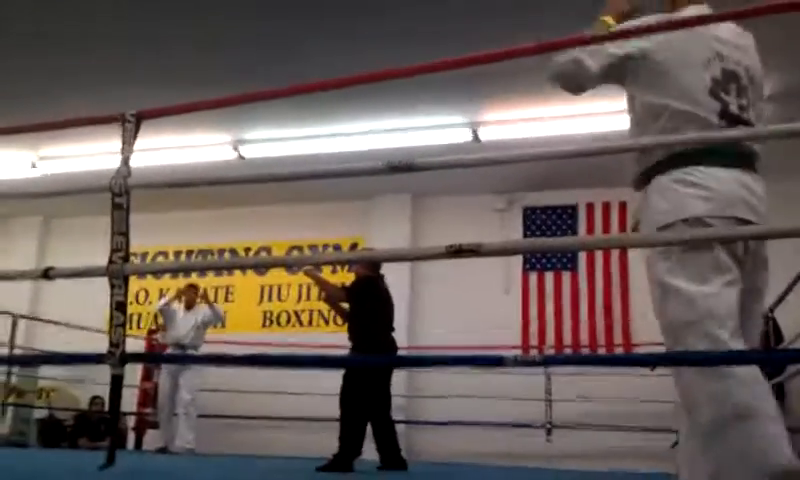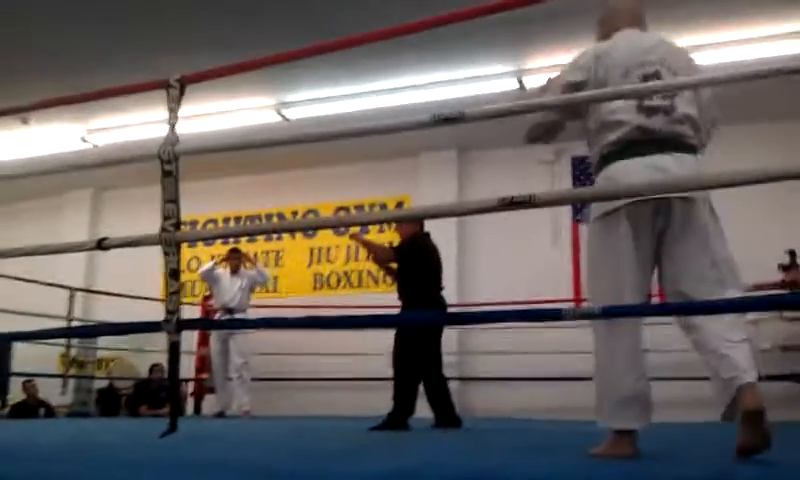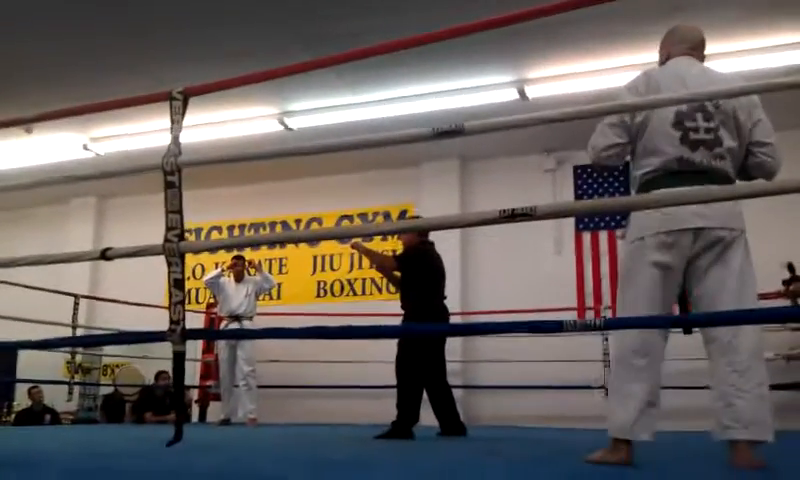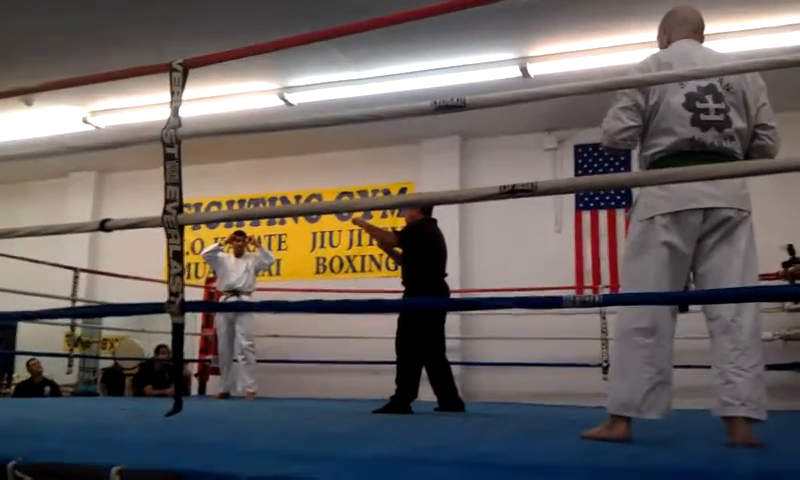
dt=1s
person 1, frame 1
right shoulder: (746, 43)
left elbow: (565, 72)
left hip: (686, 193)
right hip: (743, 191)
left knee: (703, 341)
right knee: (725, 347)
person 1, frame 2
left shoulder: (593, 60)
right shoulder: (683, 58)
left elbow: (540, 126)
right elbow: (704, 129)
left wrist: (552, 94)
left hip: (623, 181)
right hip: (682, 175)
left knee: (618, 308)
right knee: (709, 293)
left ankle: (623, 431)
right ankle: (745, 390)
person 1, frame 3
left shoulder: (643, 85)
right shoulder: (736, 89)
left elbow: (603, 151)
right elbow: (766, 162)
left hip: (660, 213)
right hip: (720, 212)
left knee: (639, 329)
right knee: (733, 329)
left ankle: (623, 440)
right ankle: (742, 442)
person 1, frame 4
left shoulder: (650, 68)
right shoulder: (743, 72)
left elbow: (616, 135)
right elbow: (767, 144)
left hip: (669, 193)
right hip: (728, 193)
left knee: (645, 306)
right knee: (735, 307)
left ankle: (621, 418)
right ankle: (740, 420)
person 2, frame 1
left shoulder: (367, 284)
right shoulder: (375, 288)
left elbow: (338, 293)
right elbow: (356, 318)
left wrist: (313, 275)
right wrist: (333, 305)
left hip: (369, 354)
right hip: (380, 354)
left knee: (353, 406)
right knee: (378, 409)
left ankle: (344, 459)
right ankle: (392, 459)
person 2, frame 2
left shoulder: (416, 243)
right shoulder: (421, 247)
left elbow: (388, 254)
right elbow: (407, 278)
left wrist: (361, 240)
right wrist: (385, 267)
left hip: (420, 313)
right hip: (427, 313)
left knee: (407, 364)
right knee: (428, 367)
left ankle: (399, 417)
right ankle: (447, 416)
person 2, frame 3
left shoulder: (419, 253)
right shoulder: (426, 255)
left elbow: (389, 262)
right elbow: (410, 285)
left wrist: (362, 248)
right wrist: (388, 274)
left hip: (421, 321)
right hip: (431, 321)
left knee: (410, 373)
right knee: (433, 375)
left ankle: (403, 426)
right ankle: (452, 425)
person 2, frame 4
left shoulder: (420, 229)
right shoulder: (430, 232)
left elbow: (391, 238)
right elbow: (412, 262)
left wrist: (364, 224)
right wrist: (389, 250)
left hip: (422, 297)
right hip: (433, 297)
left knee: (409, 349)
right knee: (432, 351)
left ankle: (401, 402)
right ankle: (450, 401)
person 3, frame 1
left shoulder: (203, 312)
right shoulder: (174, 309)
left elbow: (218, 317)
right elbow: (160, 307)
left wrist: (208, 302)
right wrist: (176, 295)
left knee: (187, 401)
right knee: (165, 401)
left ankle: (187, 445)
right ankle: (167, 442)
person 3, frame 2
left shoulder: (248, 275)
right shoulder: (219, 275)
left elbow: (264, 278)
right elbow: (202, 272)
left wrist: (252, 263)
right wrist: (219, 261)
right hip: (220, 320)
left knee: (239, 364)
right knee: (219, 366)
left ankle: (244, 406)
right ankle: (223, 406)
person 3, frame 3
left shoulder: (253, 283)
right shoulder: (223, 283)
left elbow: (270, 284)
right elbow: (207, 280)
left wrist: (258, 269)
right wrist: (224, 269)
left hip: (245, 329)
right hip: (227, 328)
left knee: (247, 372)
right knee: (226, 374)
left ankle: (250, 414)
right ankle: (227, 413)
person 3, frame 4
left shoulder: (253, 259)
right shoulder: (222, 258)
left elbow: (270, 260)
right elbow: (206, 254)
left wrist: (258, 245)
right wrist: (223, 243)
right hip: (225, 304)
left knee: (245, 346)
right knee: (224, 348)
left ankle: (249, 388)
right ankle: (225, 387)
